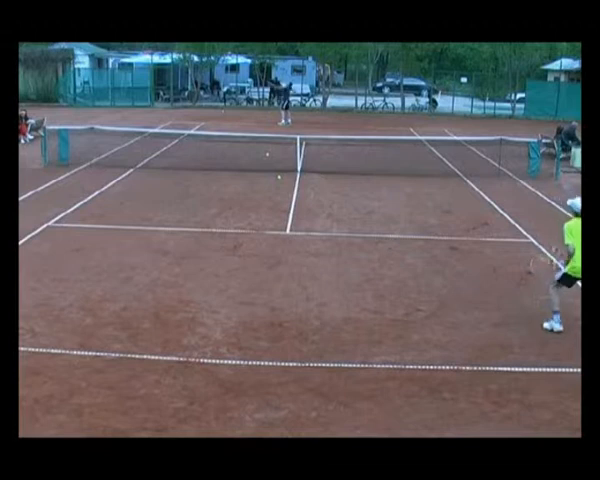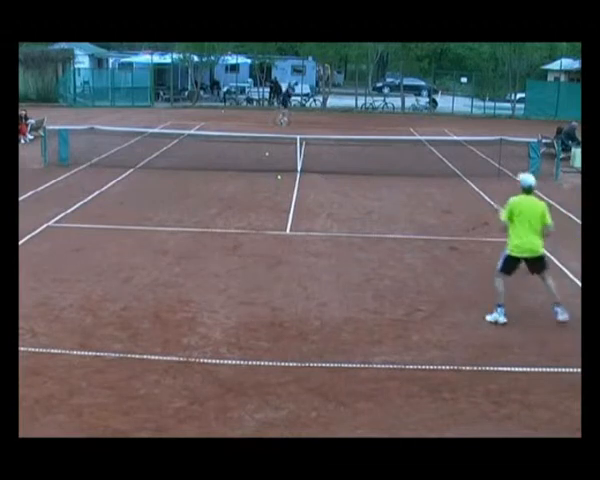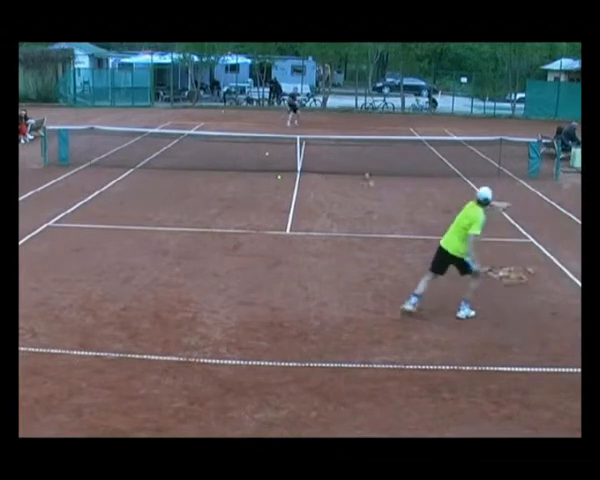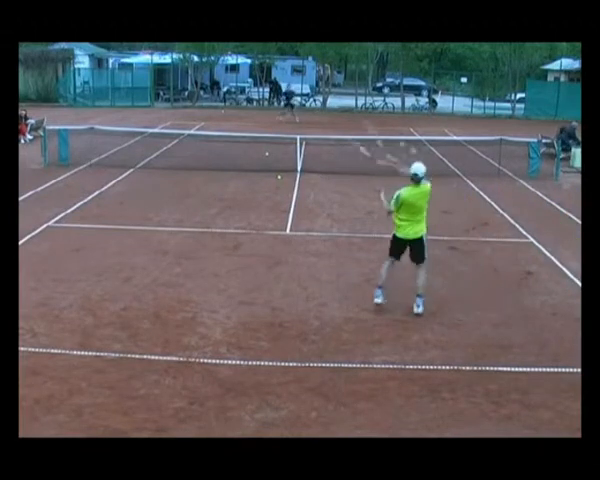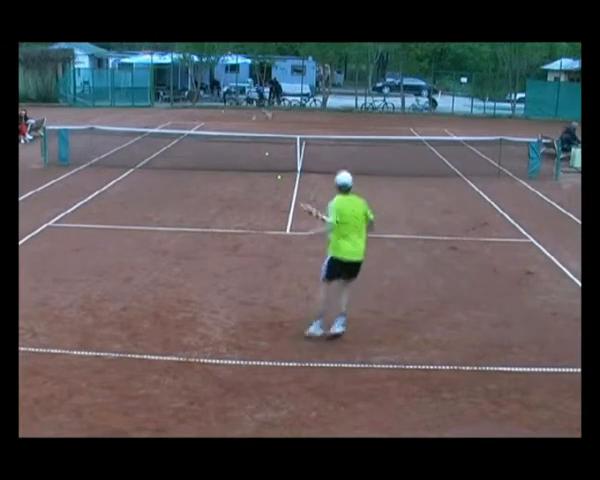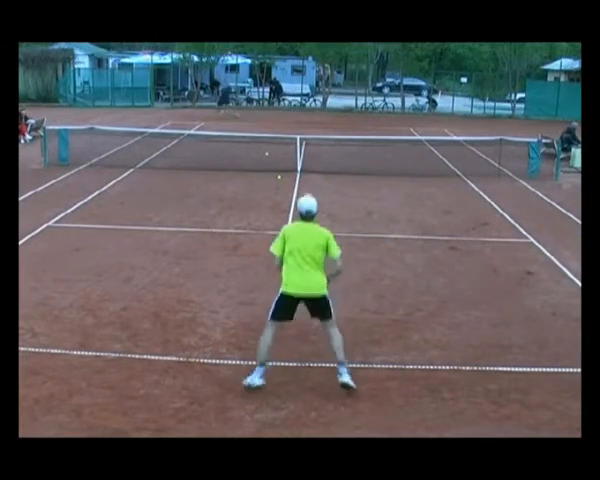
dt=0.7s
person 1, frame 1
left shoulder: (569, 225)
left elbow: (571, 250)
left wrist: (567, 262)
left hip: (575, 268)
left knee: (554, 287)
left ankle: (556, 321)
person 1, frame 2
left shoulder: (513, 201)
right shoulder: (542, 205)
left elbow: (504, 225)
right elbow: (548, 230)
left hip: (515, 248)
right hip: (535, 248)
left knee: (499, 276)
right knee: (546, 277)
left ankle: (499, 313)
right ankle: (559, 311)
person 1, frame 3
left shoulder: (471, 205)
right shoulder: (480, 217)
right elbow: (470, 239)
left wrist: (497, 204)
right wrist: (475, 263)
left hip: (445, 246)
right hip: (459, 252)
left knee: (429, 277)
right knee: (477, 276)
left ankle: (412, 302)
right ankle: (463, 308)
person 1, frame 4
left shoulder: (402, 193)
right shoulder: (427, 188)
left elbow: (389, 212)
left wrist: (383, 199)
left hip: (400, 233)
right hip: (418, 234)
left knee: (389, 261)
right knee: (421, 267)
left ankle: (379, 294)
right ankle: (419, 303)
person 1, frame 5
left shoulder: (335, 203)
right shoulder: (361, 203)
left elbow: (331, 225)
right elbow: (371, 224)
left hip: (339, 252)
right hip: (357, 254)
left knee: (325, 286)
right knee: (346, 285)
left ankle: (318, 325)
right ankle: (339, 324)
person 1, frame 6
left shoulder: (287, 230)
right shoulder: (325, 234)
left elbow: (277, 262)
right elbow: (338, 266)
right wrist: (327, 278)
left hip: (290, 288)
right hip: (317, 289)
left knee: (270, 327)
right knee: (331, 327)
left ankle: (258, 374)
right ankle: (343, 372)
